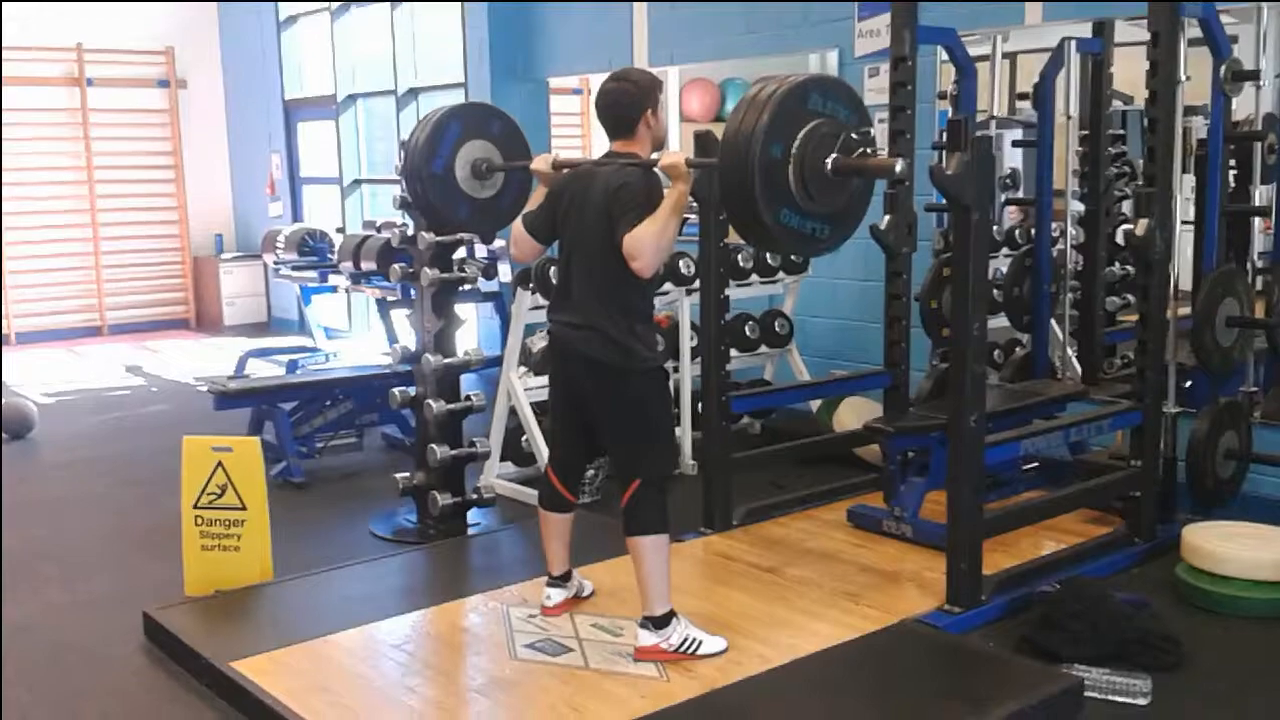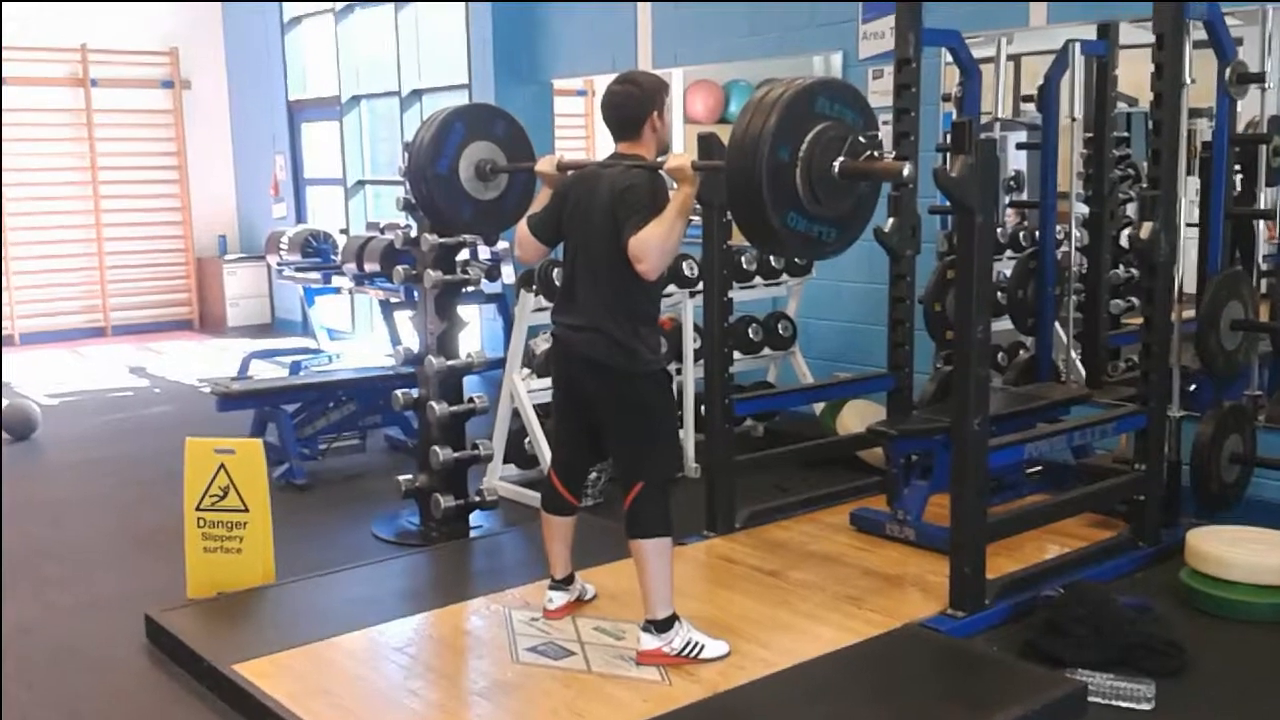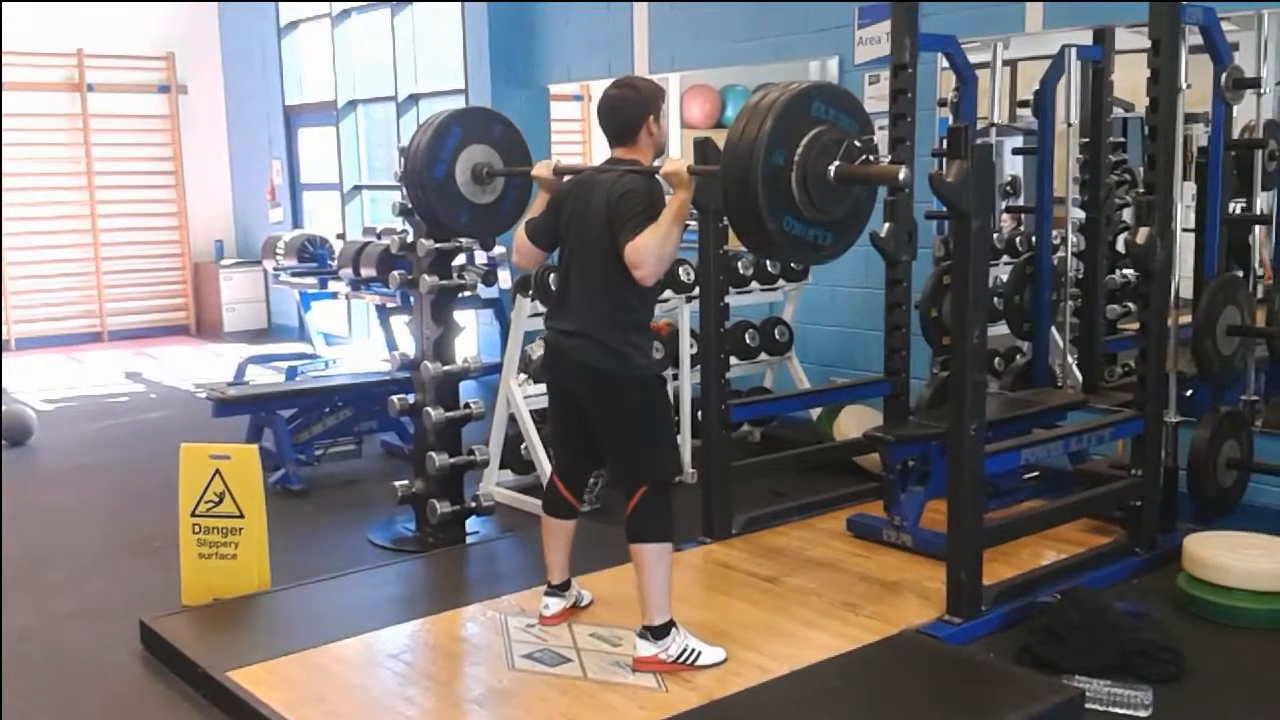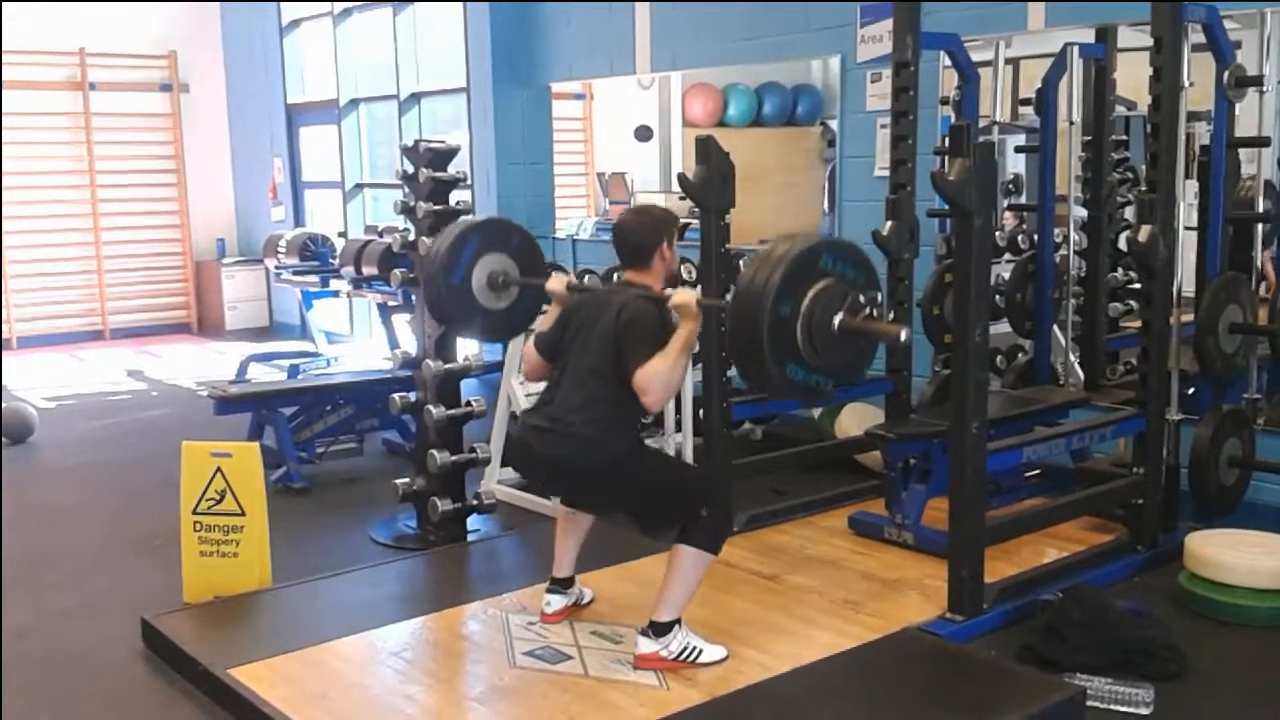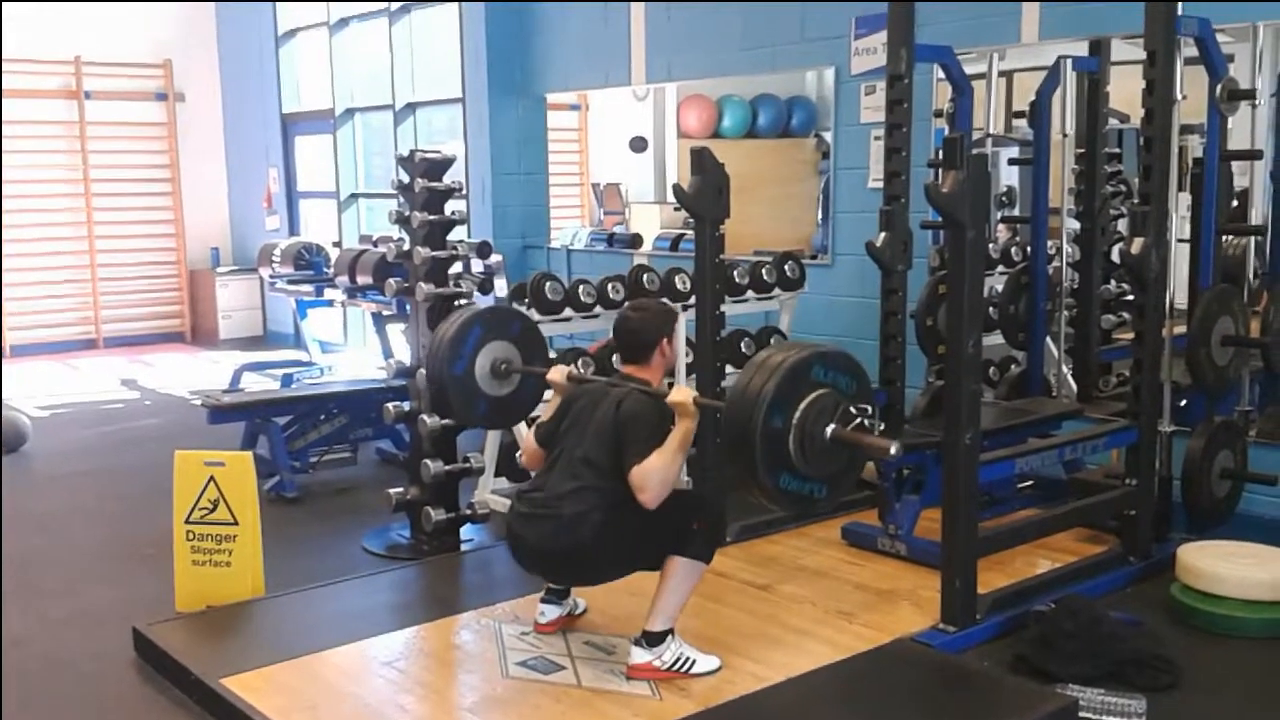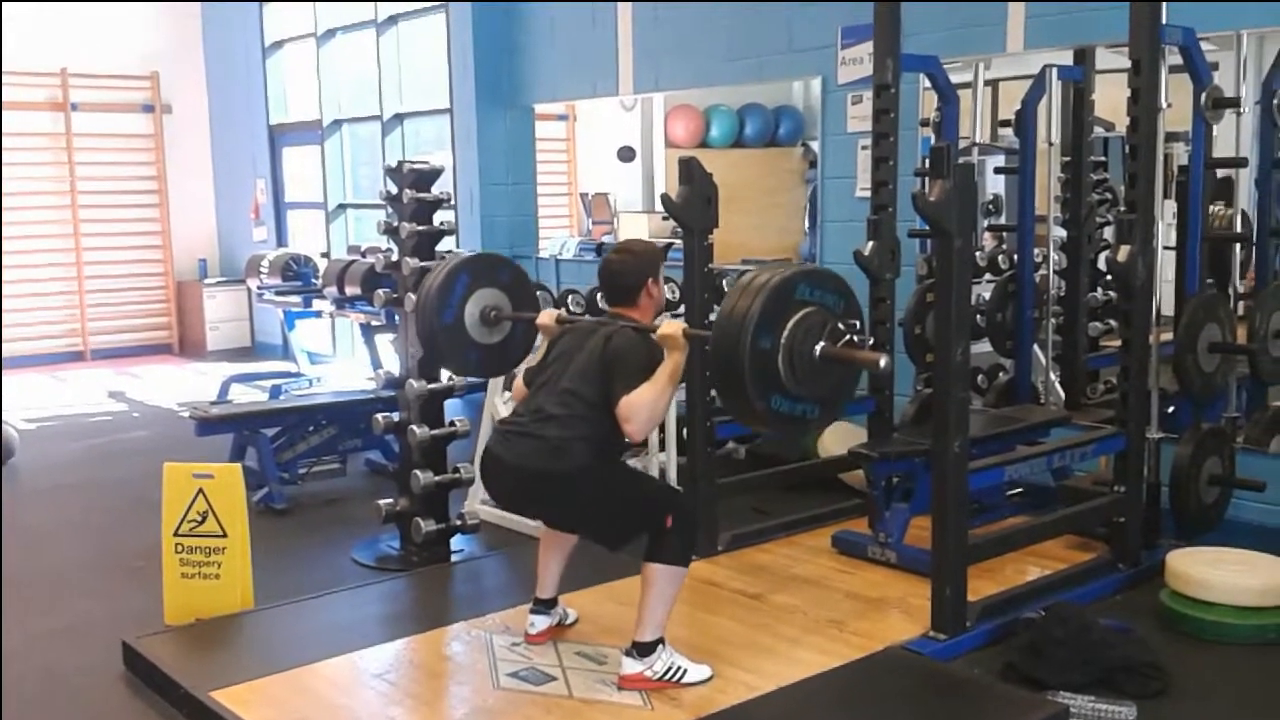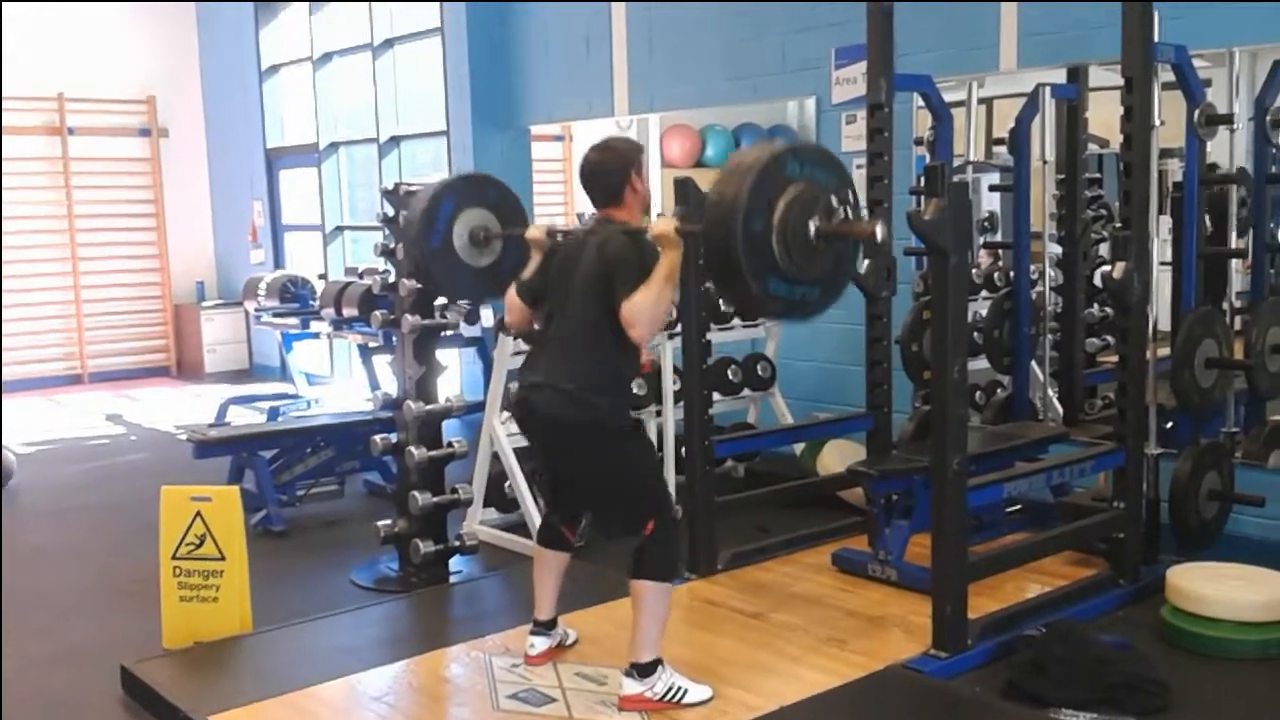
dt=0.7s
person 1, frame 1
left shoulder: (572, 181)
right shoulder: (637, 182)
left elbow: (521, 247)
right elbow: (642, 258)
left wrist: (540, 187)
right wrist: (678, 189)
left hip: (569, 346)
right hip: (620, 357)
left knee: (564, 463)
right knee: (645, 479)
left ankle: (559, 583)
right ankle: (659, 627)
person 1, frame 2
left shoulder: (578, 183)
right shoulder: (641, 184)
left elbow: (525, 249)
right elbow: (647, 260)
left wrist: (545, 188)
right wrist: (684, 193)
left hip: (572, 349)
right hip: (624, 359)
left knee: (567, 466)
right knee: (648, 482)
left ankle: (561, 586)
right ankle: (662, 631)
person 1, frame 3
left shoulder: (575, 186)
right shoulder: (638, 187)
left elbow: (523, 254)
right elbow: (645, 264)
left wrist: (543, 191)
right wrist: (681, 196)
left hip: (564, 352)
right hip: (617, 363)
left knee: (569, 472)
right knee: (649, 488)
left ankle: (557, 593)
right ankle: (658, 638)
person 1, frame 4
left shoulder: (587, 300)
right shoulder: (646, 311)
left elbow: (530, 366)
right elbow: (652, 394)
left wrist: (557, 305)
right wrist: (688, 327)
left hip: (529, 448)
right hip: (581, 455)
right knee: (708, 506)
left ankle: (560, 591)
right ankle: (661, 637)
person 1, frame 5
left shoulder: (585, 393)
right shoulder: (644, 407)
left elbow: (530, 457)
right elbow: (648, 493)
right wrist: (686, 423)
left hip: (522, 535)
right hip: (570, 546)
right knee: (700, 518)
left ankle: (554, 604)
right ankle: (653, 647)
person 1, frame 6
left shoulder: (574, 332)
right shoulder: (635, 343)
right elbow: (635, 424)
right wrist: (675, 357)
left hip: (499, 462)
right hip: (547, 468)
left knee: (572, 493)
right knee: (673, 518)
left ankle: (543, 612)
right ankle: (645, 657)
person 1, frame 7
left shoulder: (566, 245)
right shoulder: (629, 246)
left elbow: (515, 316)
right elbow: (640, 325)
left wrist: (537, 255)
right wrist: (670, 255)
left hip: (536, 402)
right hip: (589, 412)
left knee: (563, 514)
right knee: (656, 527)
left ankle: (543, 633)
right ankle: (645, 676)
